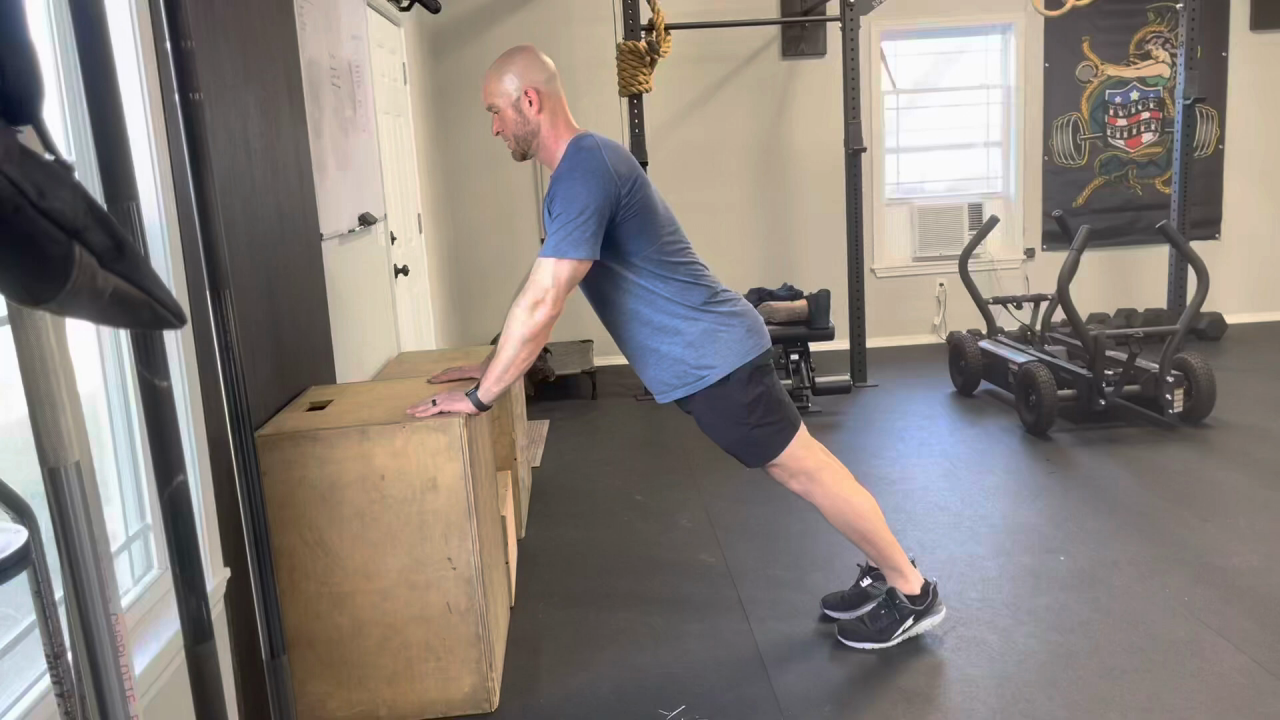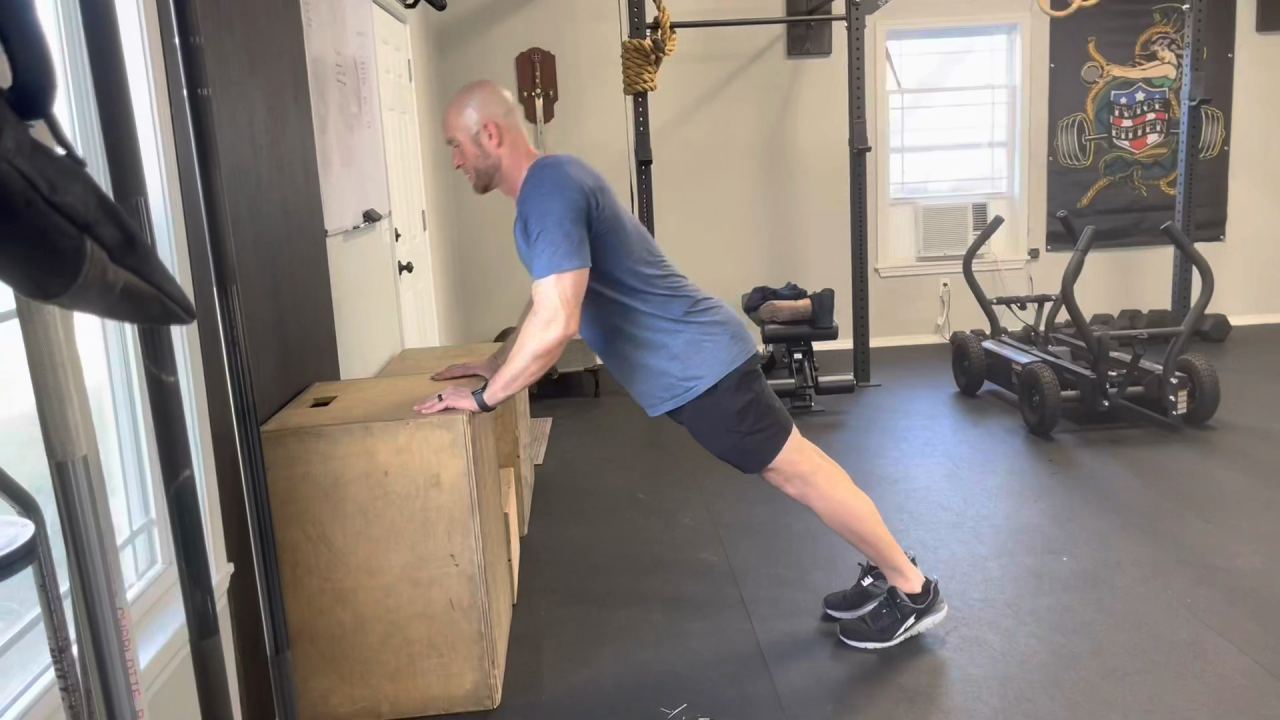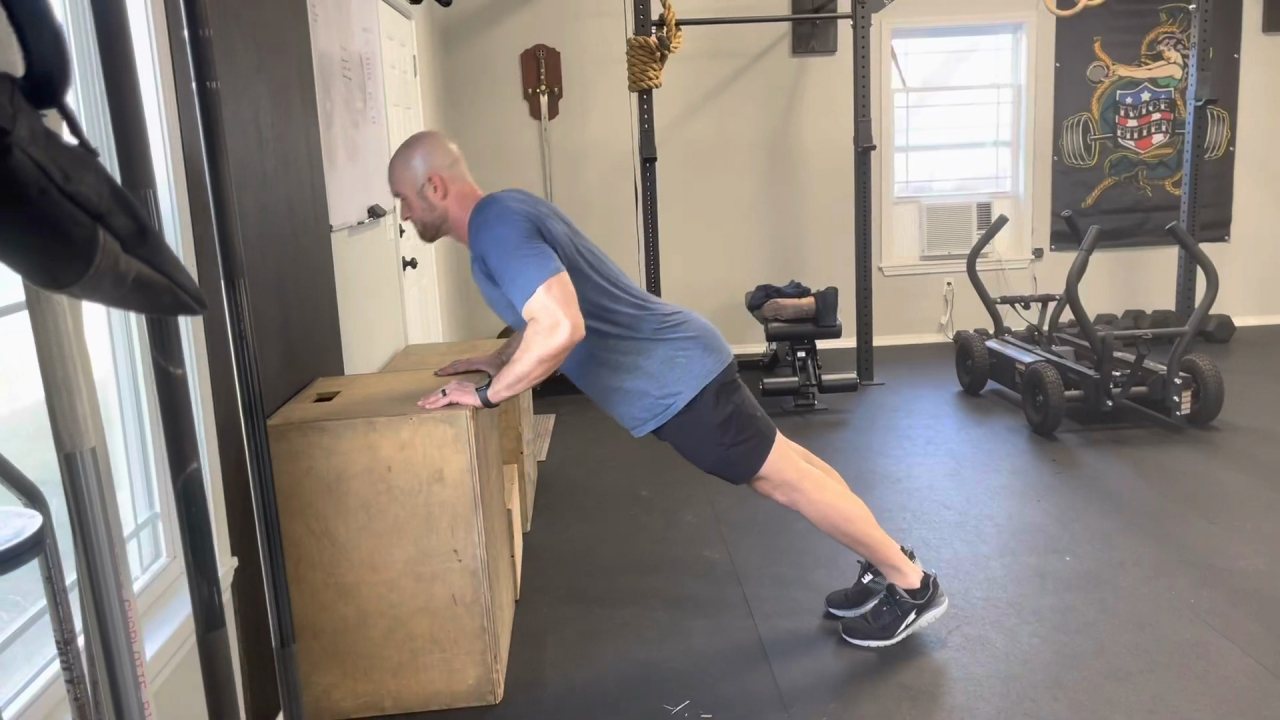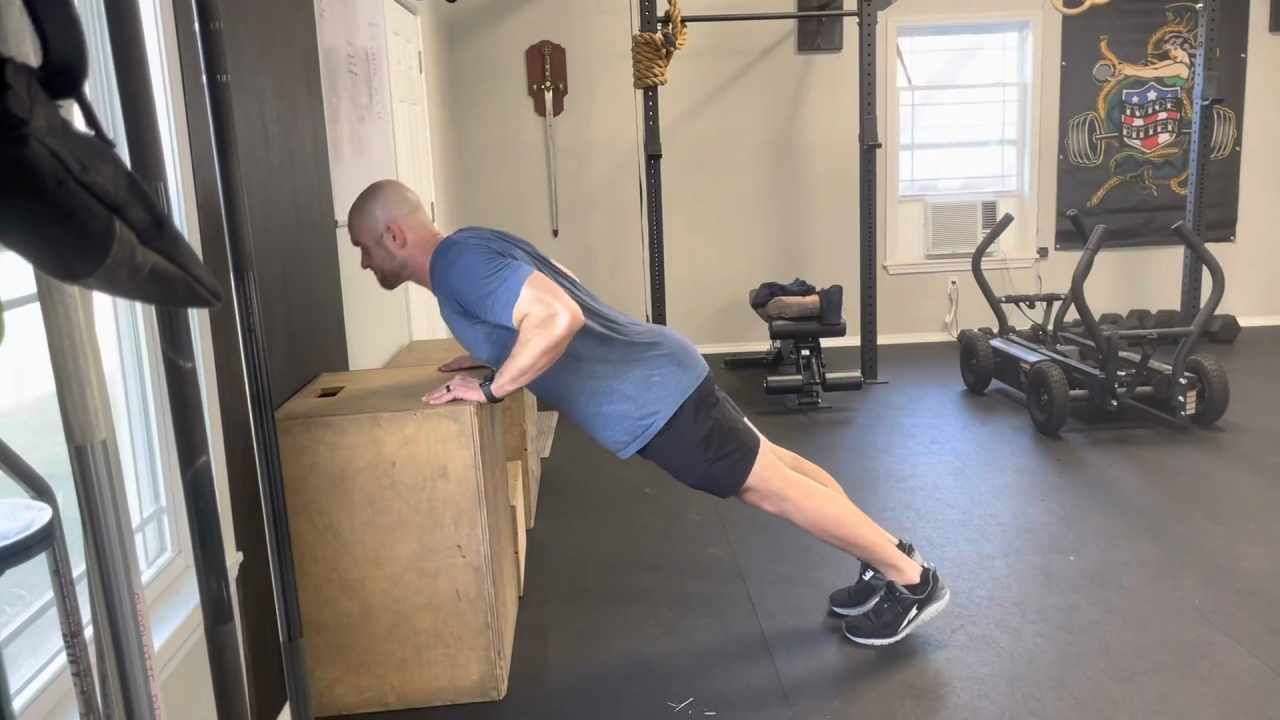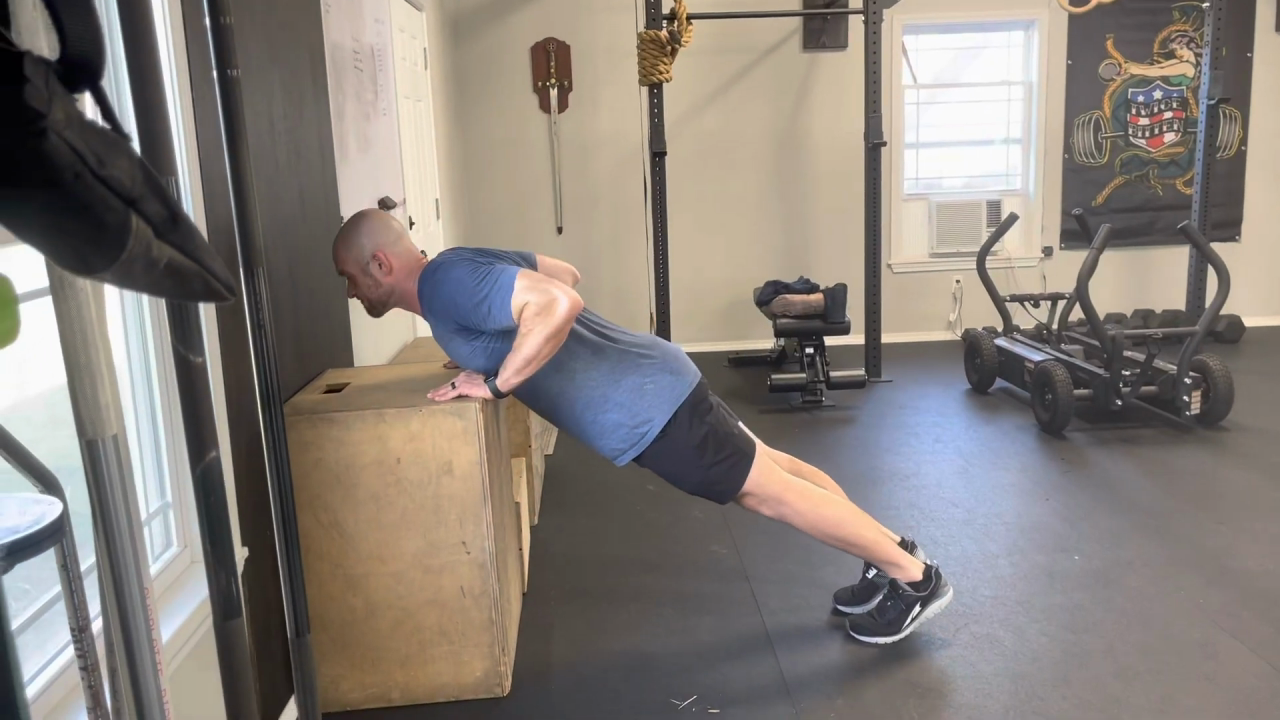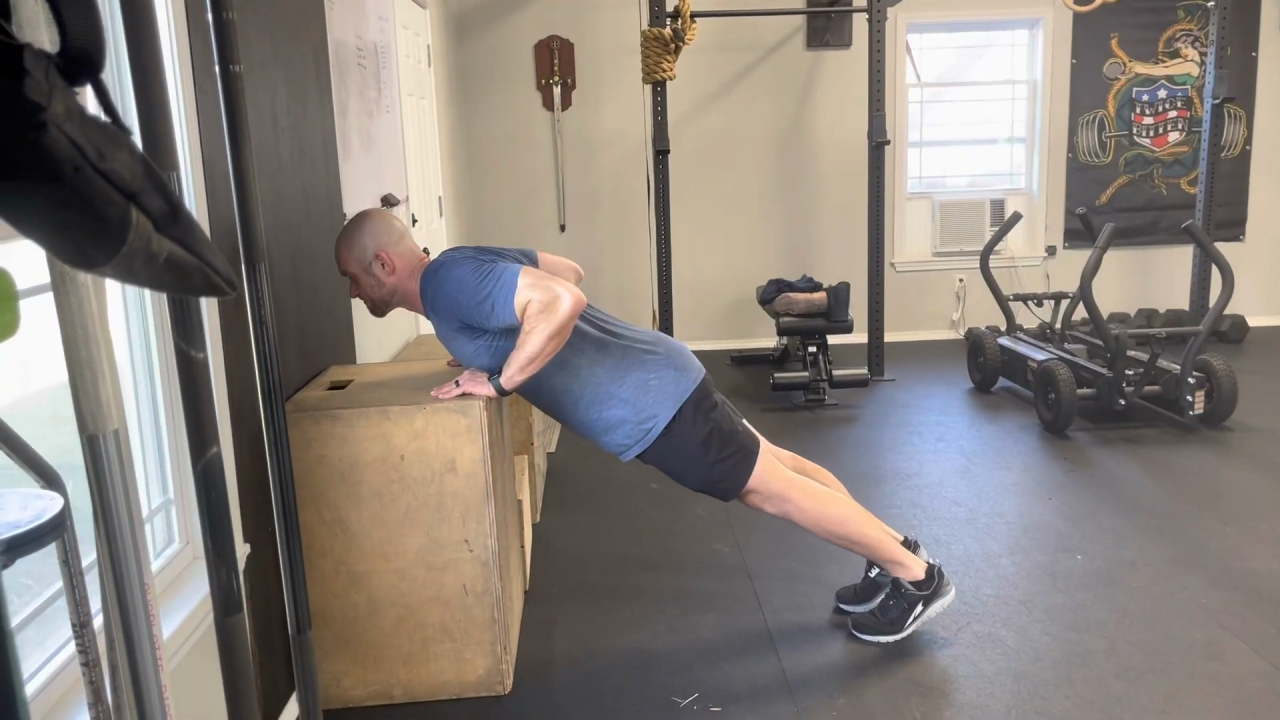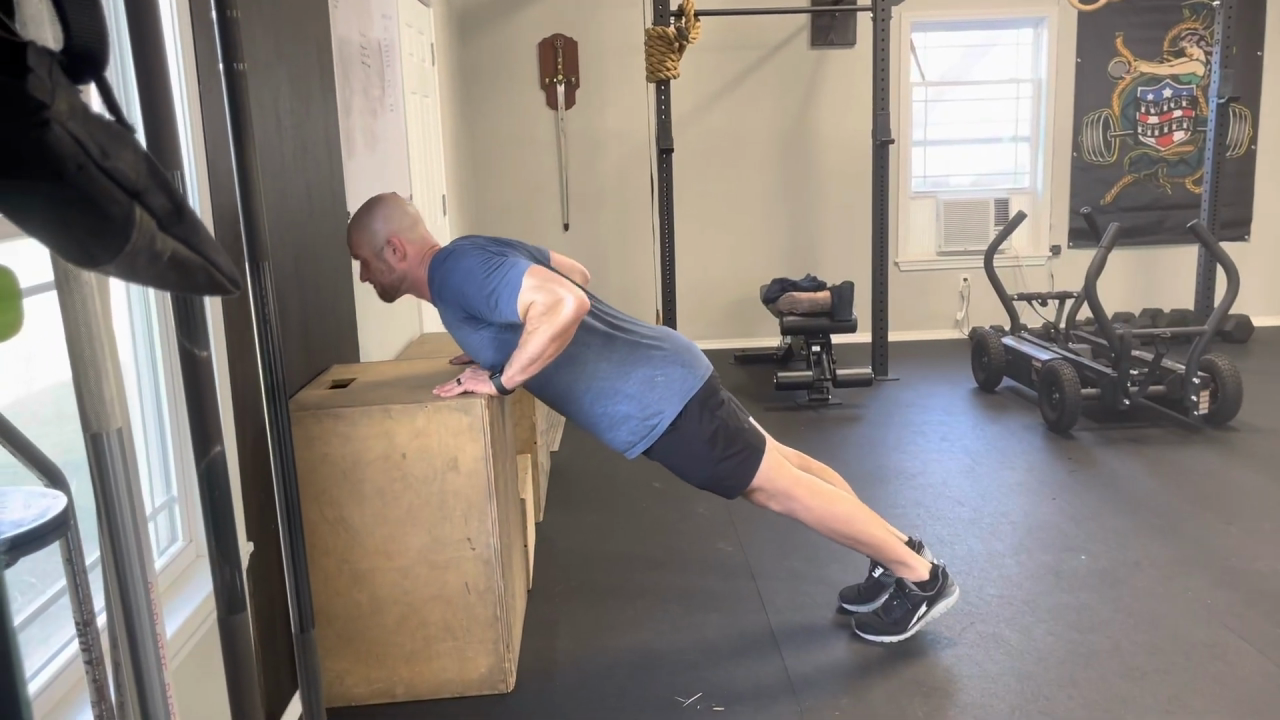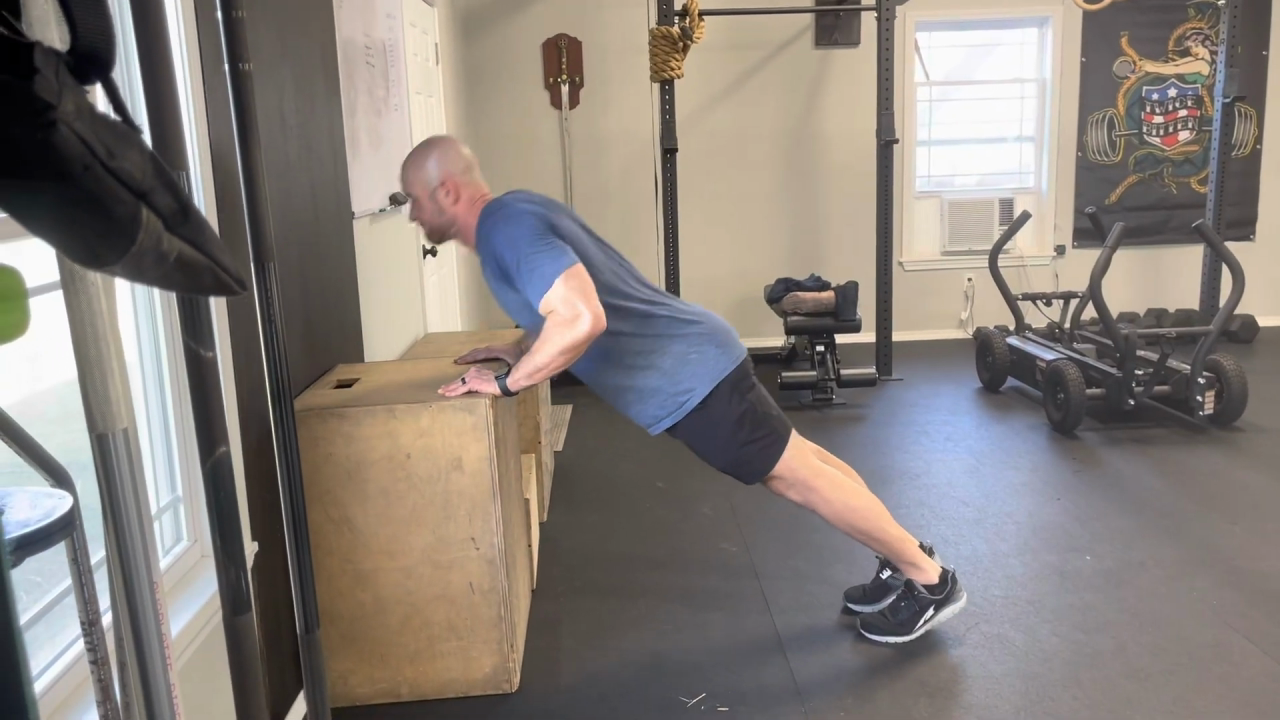
dt=0.3s
person 1, frame 1
left shoulder: (584, 170)
right shoulder: (587, 160)
left elbow: (541, 307)
right elbow: (547, 288)
left wrist: (479, 398)
right wrist: (494, 364)
left hip: (708, 357)
right hip: (709, 346)
left knee: (803, 469)
right knee: (799, 463)
left ankle: (913, 593)
right ankle: (885, 573)
person 1, frame 2
left shoulder: (548, 193)
right shoulder: (553, 177)
left elbow: (555, 325)
right elbow: (554, 297)
left wrist: (484, 399)
right wrist: (495, 363)
left hip: (696, 367)
right hip: (701, 353)
left knee: (797, 472)
right knee: (795, 466)
left ankle: (913, 590)
right ankle: (886, 570)
person 1, frame 3
left shoulder: (496, 229)
right shoulder: (506, 209)
left elbow: (563, 330)
left wrist: (487, 393)
right wrist: (499, 358)
left hip: (674, 381)
right hip: (681, 358)
left knee: (787, 480)
right knee: (783, 467)
left ankle: (911, 585)
right ankle: (885, 567)
person 1, frame 4
left shoulder: (459, 265)
right shoulder: (469, 246)
left elbow: (559, 319)
left wrist: (490, 388)
right wrist: (493, 358)
left hip: (652, 401)
right hip: (660, 373)
left knee: (774, 487)
right knee: (771, 467)
left ankle: (911, 579)
right ankle: (886, 557)
person 1, frame 5
left shoulder: (447, 286)
right shoulder: (461, 267)
left elbow: (558, 305)
right elbow: (565, 273)
left wrist: (495, 383)
left hip: (648, 409)
right hip: (655, 384)
left knee: (771, 491)
right knee: (768, 471)
left ankle: (914, 578)
right ankle: (891, 554)
person 1, frame 6
left shoulder: (451, 284)
right shoulder: (464, 265)
left elbow: (562, 300)
right elbow: (568, 270)
left wrist: (500, 380)
left hip: (652, 405)
right hip: (661, 379)
left knee: (776, 488)
right knee: (773, 469)
left ankle: (916, 576)
right ankle: (893, 553)
person 1, frame 7
left shoulder: (458, 270)
right shoulder: (472, 254)
left elbow: (566, 305)
right elbow: (578, 272)
left wrist: (500, 379)
right wrist: (498, 349)
left hip: (657, 401)
right hip: (662, 375)
left knee: (781, 486)
right knee: (777, 466)
left ankle: (920, 576)
right ankle: (897, 554)
person 1, frame 8
left shoulder: (506, 229)
right shoulder: (517, 209)
left elbow: (584, 321)
left wrist: (506, 381)
right wrist: (516, 349)
left hip: (688, 380)
right hip: (695, 355)
left knee: (802, 477)
right knee: (800, 463)
left ankle: (928, 581)
right ankle: (905, 561)
